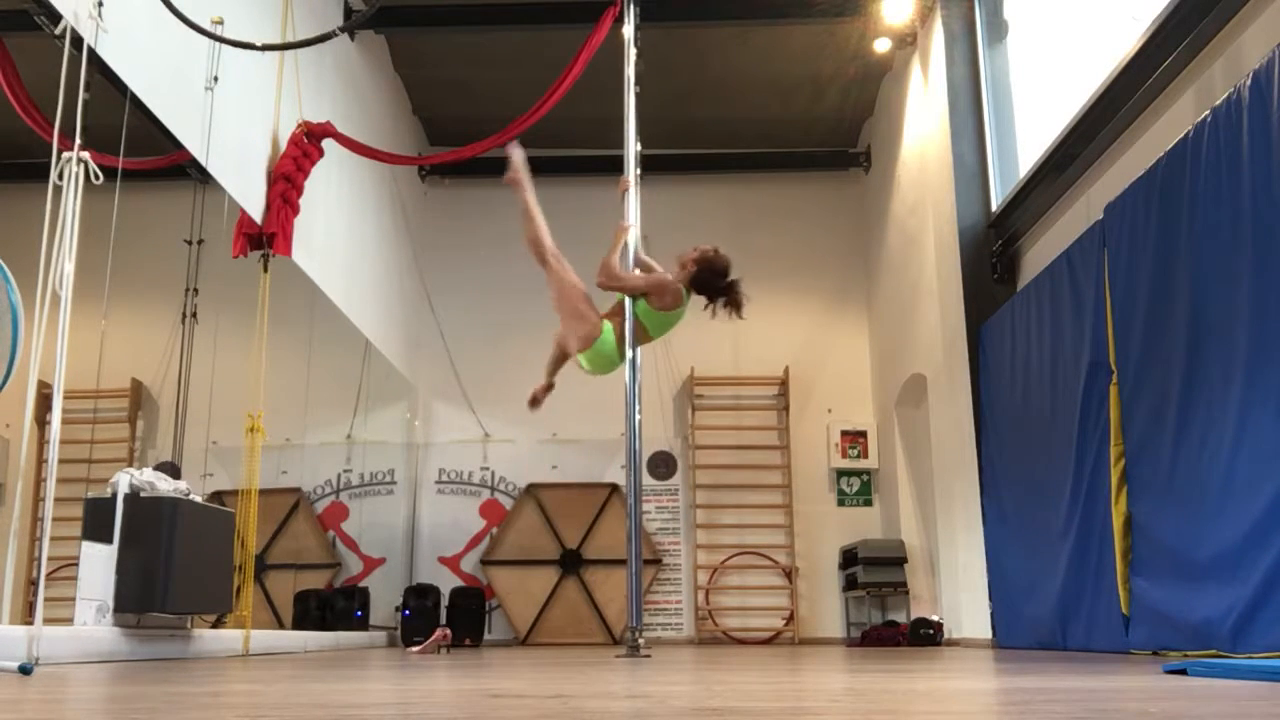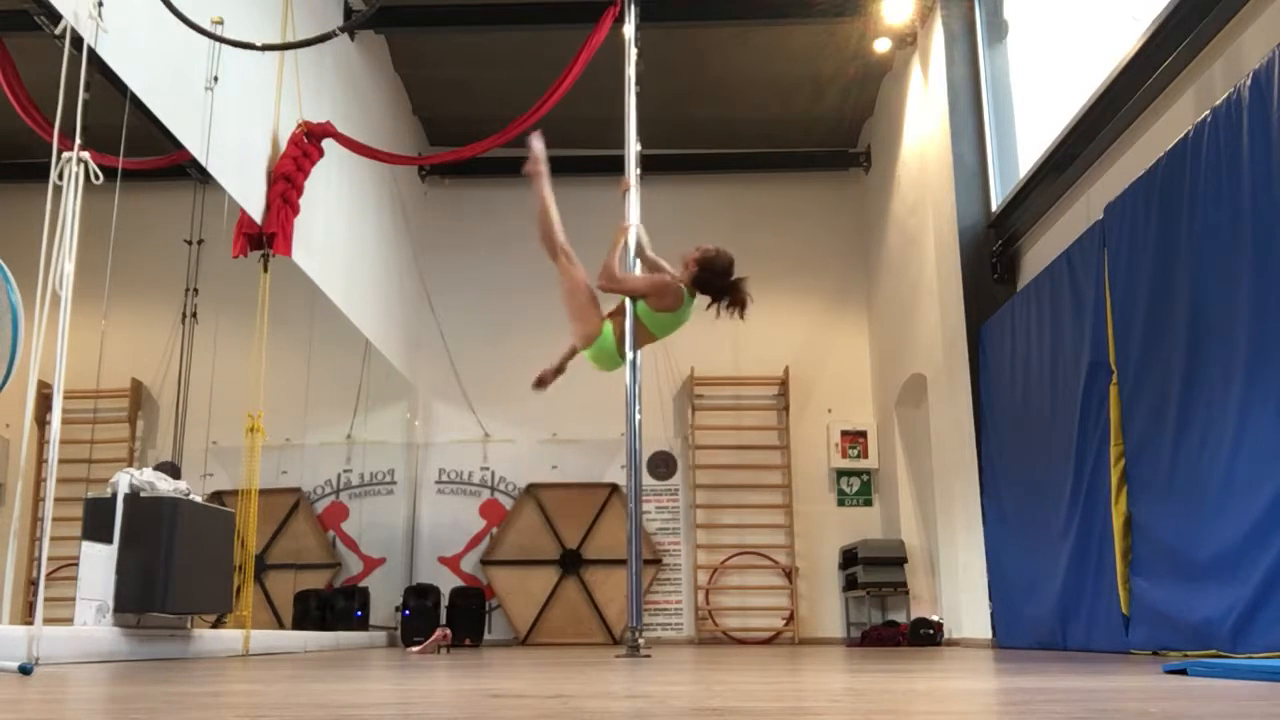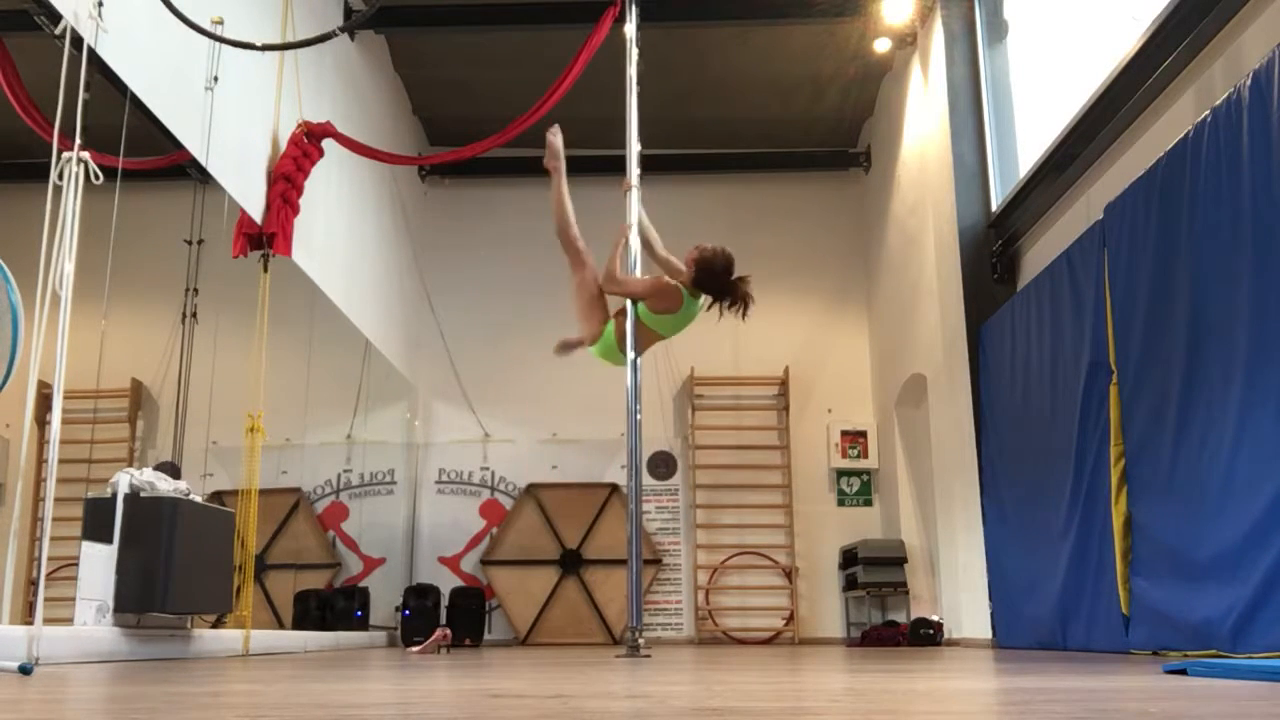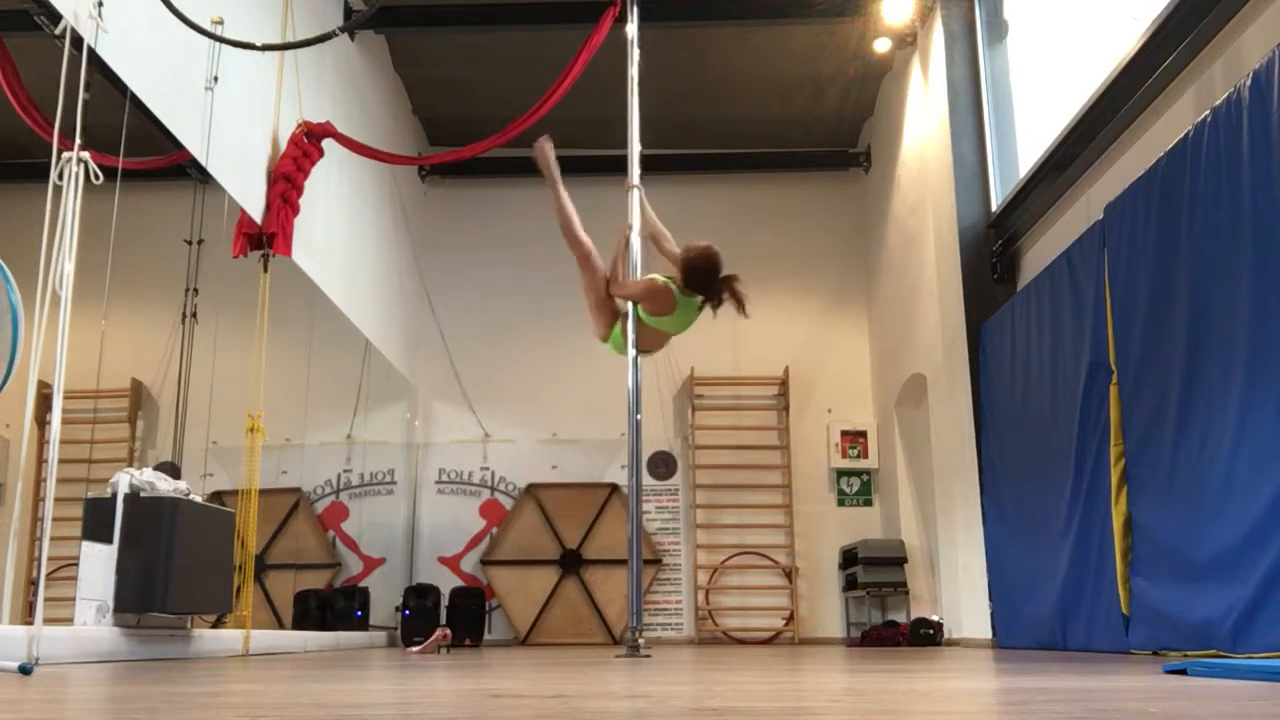
dt=0.1s
person 1, frame 1
left shoulder: (667, 287)
right shoulder: (673, 290)
left elbow: (607, 278)
right elbow: (636, 257)
left wrist: (620, 238)
left hip: (597, 342)
right hip: (604, 355)
left knee: (549, 256)
right knee: (564, 332)
left ankle: (522, 179)
person 1, frame 2
left shoulder: (667, 286)
right shoulder: (685, 291)
left elbow: (610, 278)
right elbow: (647, 256)
left wrist: (619, 240)
left hip: (602, 346)
right hip: (614, 358)
left knee: (561, 249)
left ankle: (539, 170)
right ankle: (559, 365)
person 1, frame 3
left shoulder: (665, 289)
right shoulder: (698, 293)
left elbow: (610, 283)
right elbow: (657, 252)
left wrist: (620, 243)
left hip: (607, 341)
right hip: (624, 351)
left knee: (576, 248)
left ankle: (558, 167)
right ankle: (583, 339)
person 1, frame 4
left shoulder: (660, 290)
right shoulder: (710, 291)
left elbow: (613, 287)
right elbow: (669, 250)
left wrist: (623, 244)
right wrist: (640, 198)
left hip: (618, 338)
right hip: (644, 346)
left knee: (584, 249)
left ankle: (553, 173)
